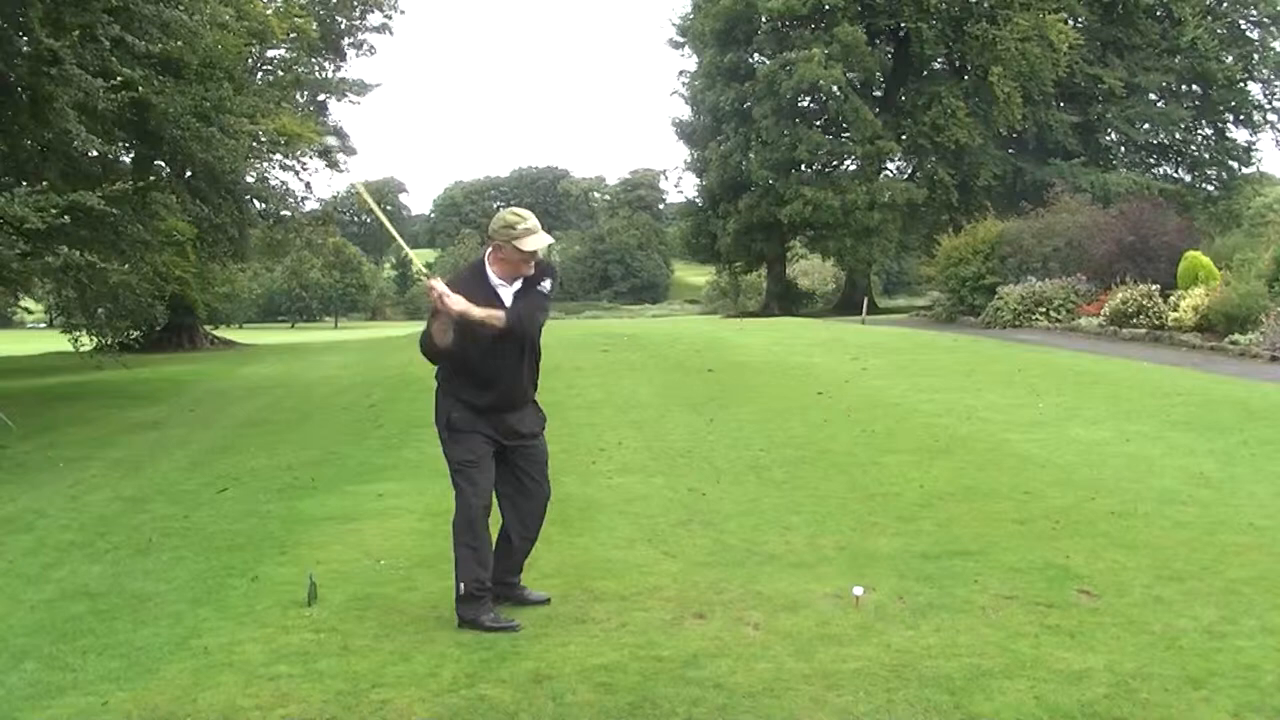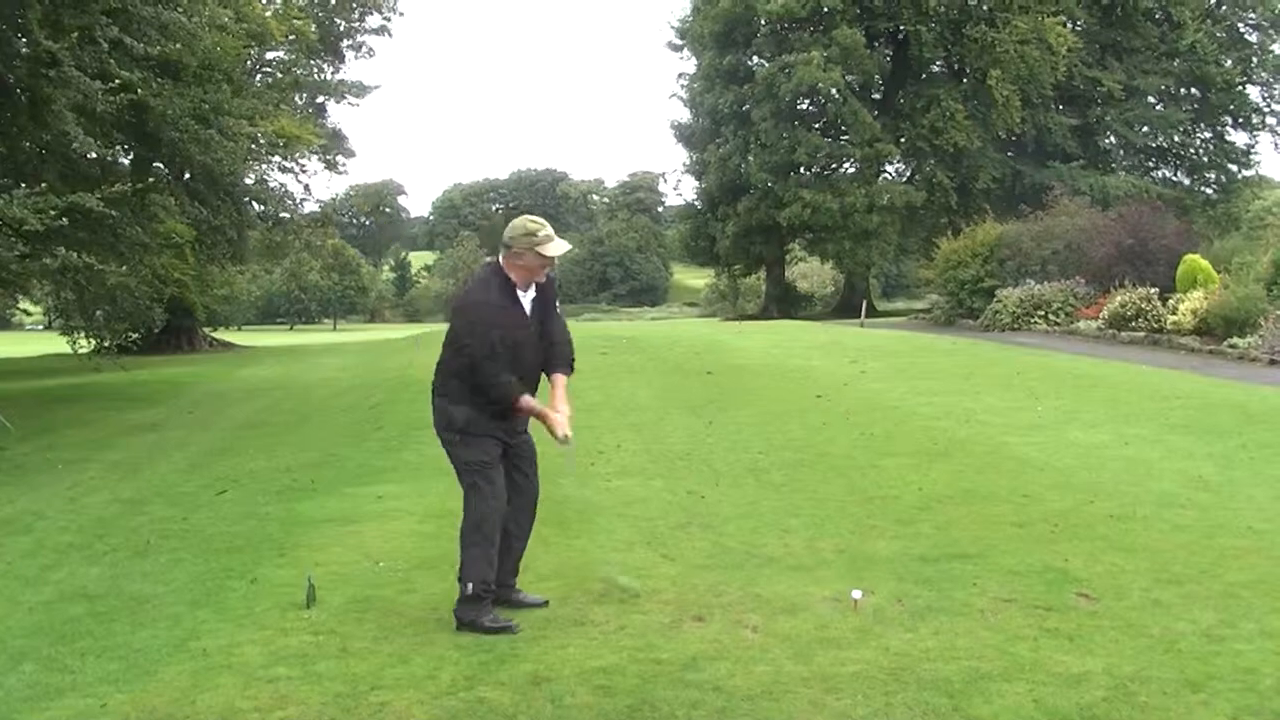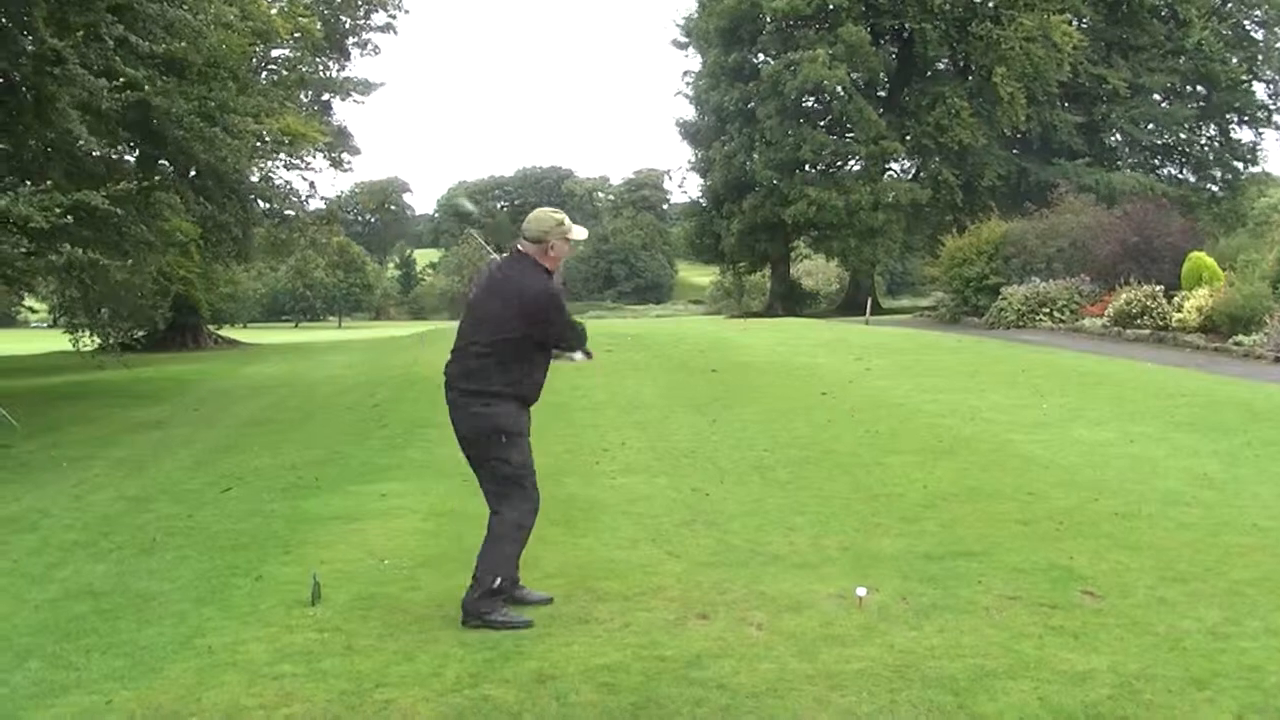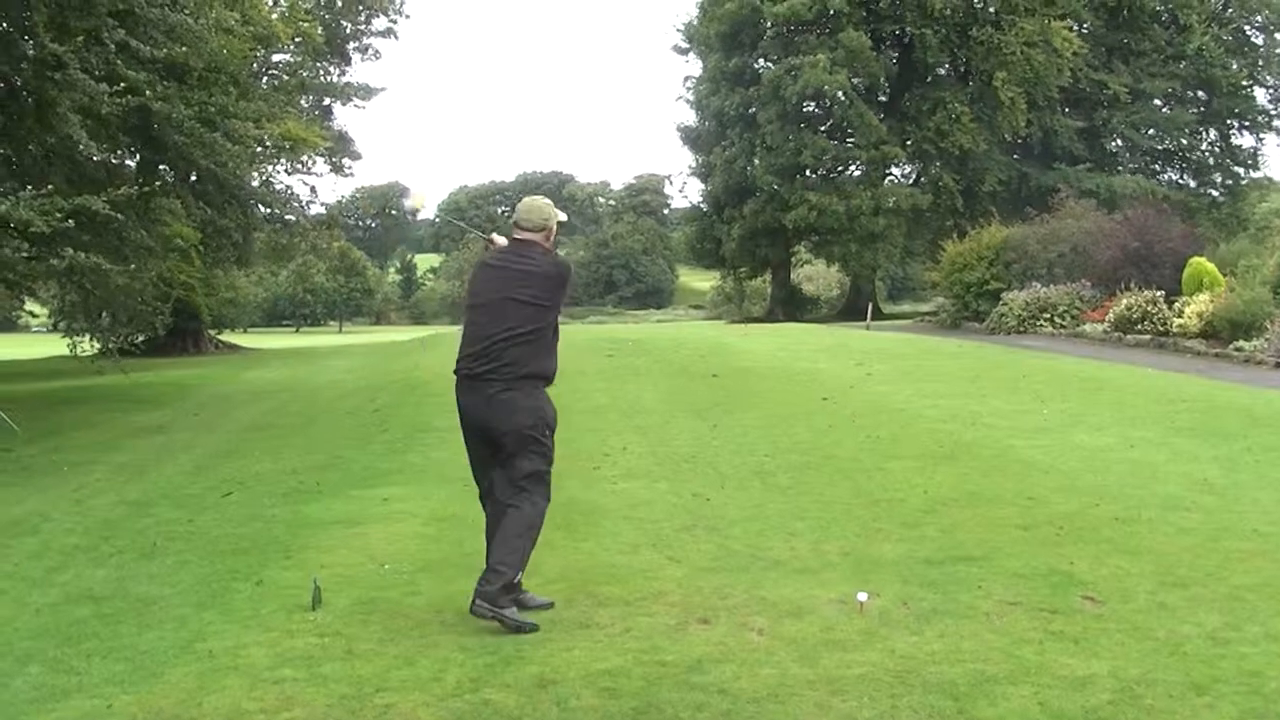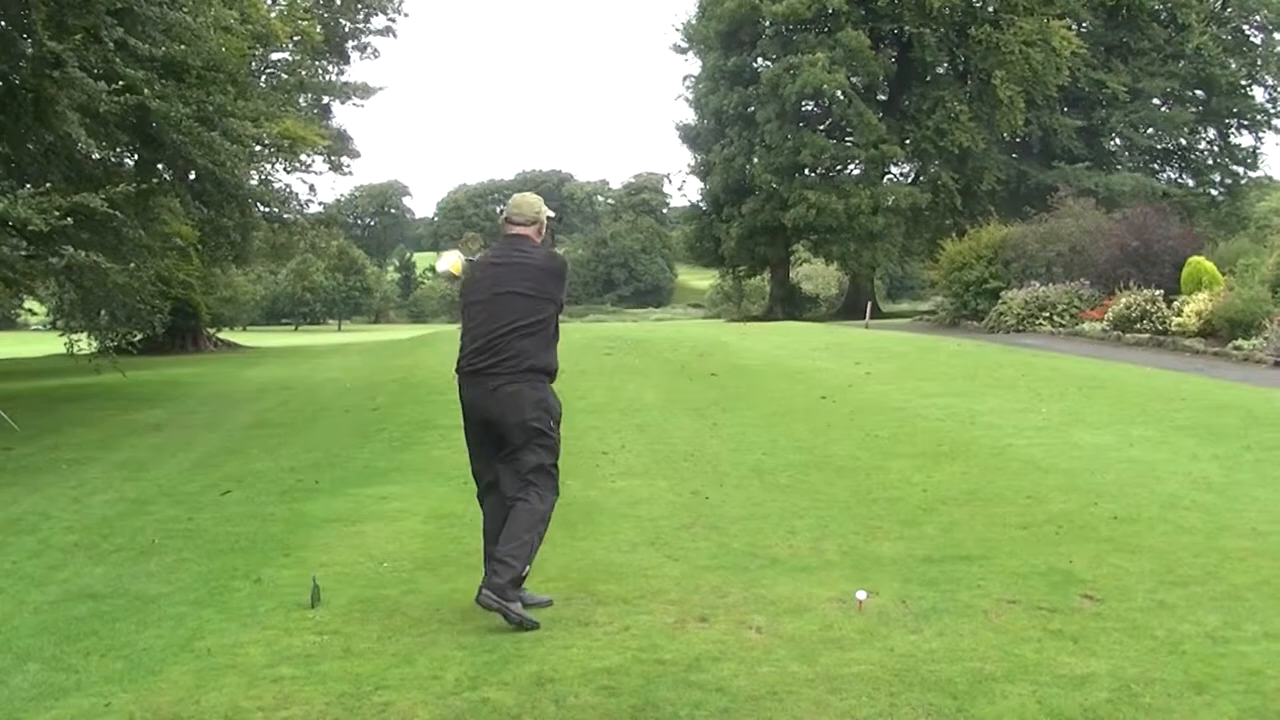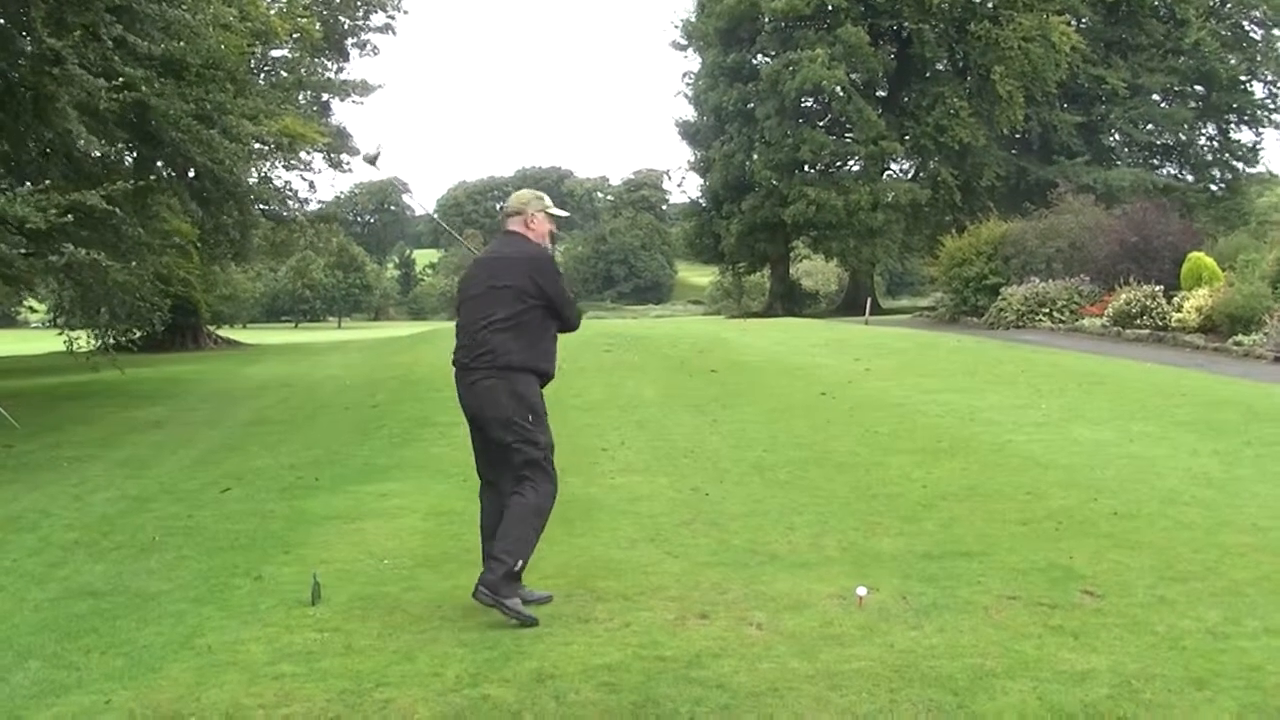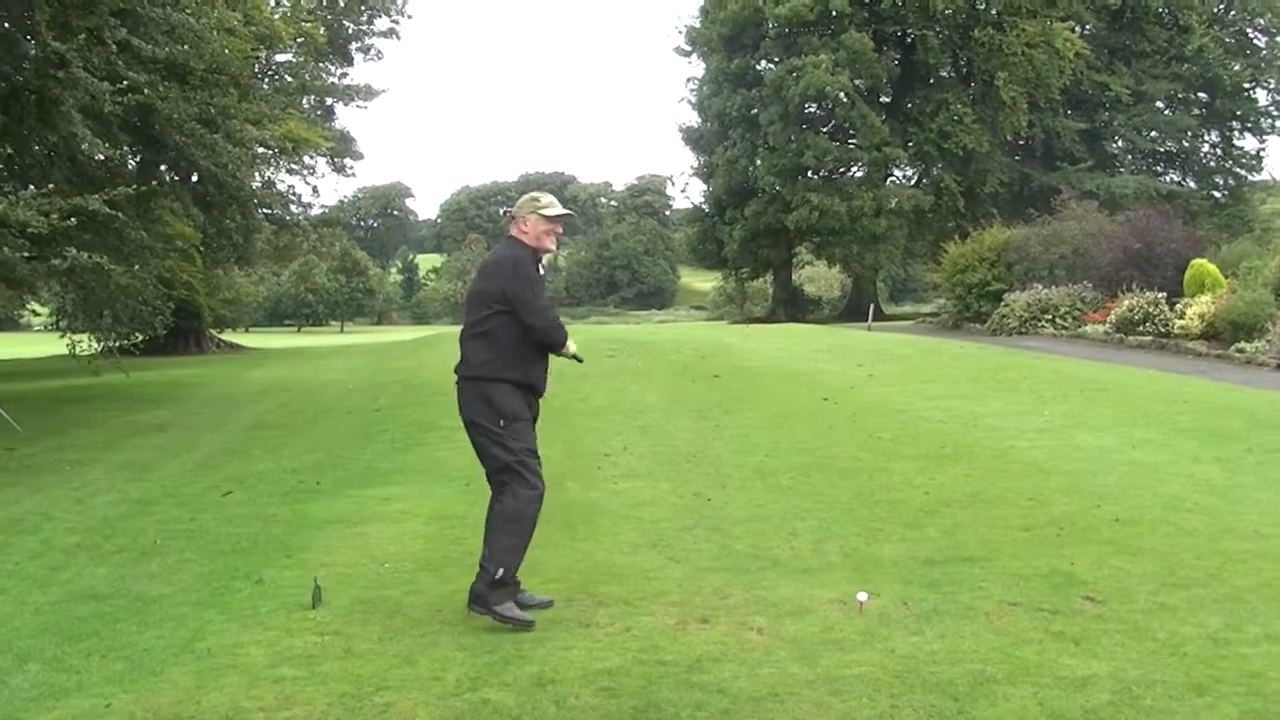
dt=0.2s
person 1, frame 1
left shoulder: (541, 275)
right shoulder: (462, 286)
left elbow: (524, 325)
right elbow: (436, 352)
left wrist: (471, 311)
right wrist: (442, 317)
left hip: (519, 410)
right hip: (465, 412)
left knee: (530, 496)
right knee: (474, 500)
left ankle: (503, 582)
right ankle: (472, 602)
person 1, frame 2
left shoulder: (540, 287)
right shoulder: (482, 302)
left elbow: (557, 345)
right elbow: (493, 378)
left wrist: (559, 405)
right wrist: (543, 412)
left hip: (503, 412)
right hip: (465, 413)
left knee: (521, 497)
right knee: (487, 500)
left ankle: (498, 585)
right ankle: (472, 605)
person 1, frame 3
left shoulder: (503, 271)
right shoulder: (540, 292)
right elbow: (571, 339)
left wrist: (557, 345)
right wrist: (580, 347)
left hip: (471, 397)
right hip: (490, 407)
left knee: (506, 492)
right knee: (517, 498)
left ankle: (503, 582)
right ankle: (483, 600)
person 1, frame 4
left shoulder: (483, 265)
right shoulder: (555, 271)
left hip: (470, 392)
right hip: (519, 397)
left knee: (497, 492)
right knee: (529, 493)
left ankle: (504, 587)
right ankle: (495, 591)
person 1, frame 5
left shoulder: (475, 269)
right shoulder: (550, 265)
left hip: (474, 389)
right hip: (522, 391)
left knee: (497, 488)
right knee: (537, 488)
left ankle: (503, 582)
right ankle: (502, 583)
person 1, frame 6
left shoulder: (482, 262)
right shoulder: (533, 259)
right elbow: (568, 316)
right wrist: (549, 322)
left hip: (479, 383)
right hip: (508, 388)
left knee: (501, 484)
right knee: (537, 482)
left ankle: (503, 580)
right ankle: (498, 580)
person 1, frame 7
left shoulder: (525, 263)
right shoulder: (512, 263)
right elbow: (544, 326)
left wrist: (555, 346)
right wrist: (566, 346)
left hip: (513, 394)
right hip: (492, 394)
left knee: (518, 489)
right knee: (522, 487)
left ankle: (505, 585)
right ankle: (490, 589)
